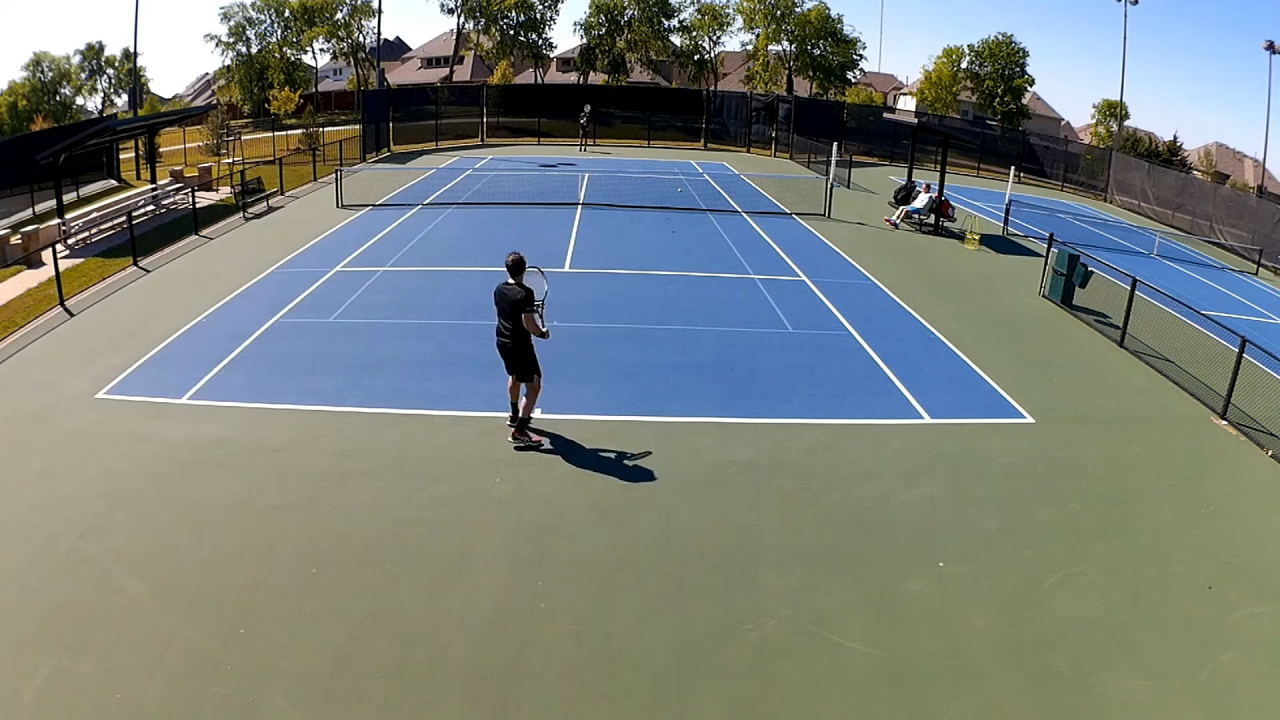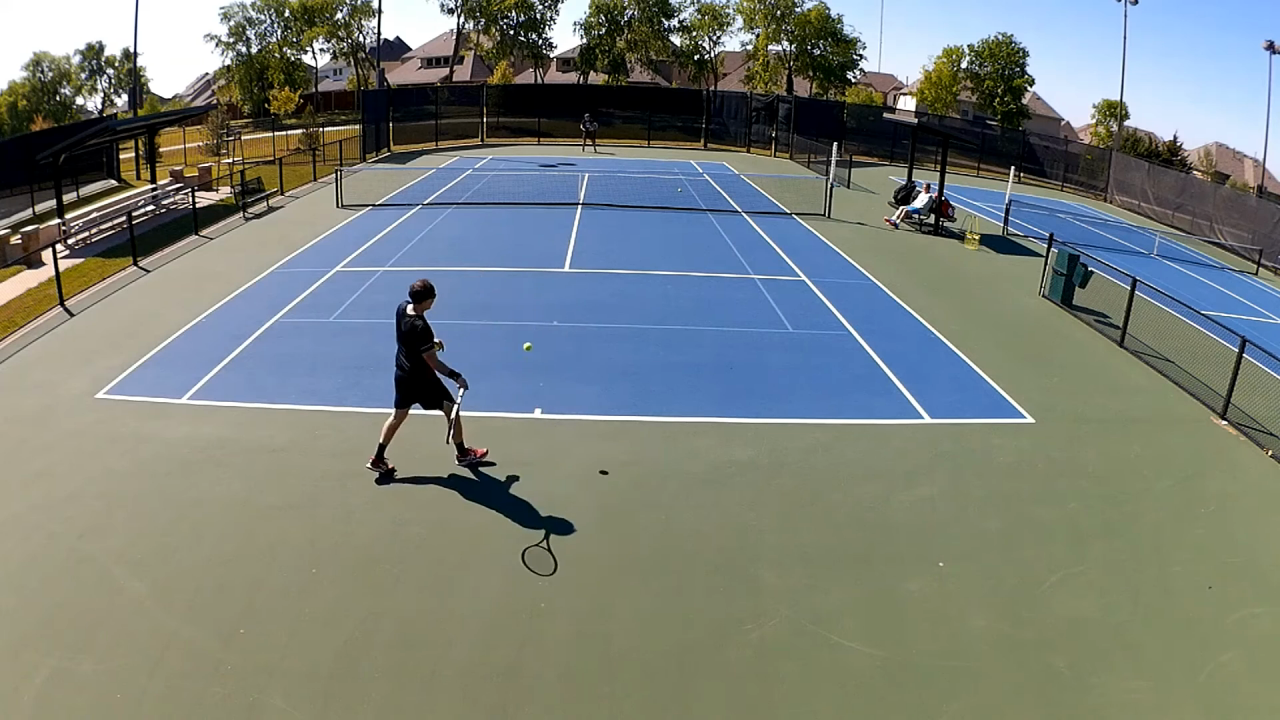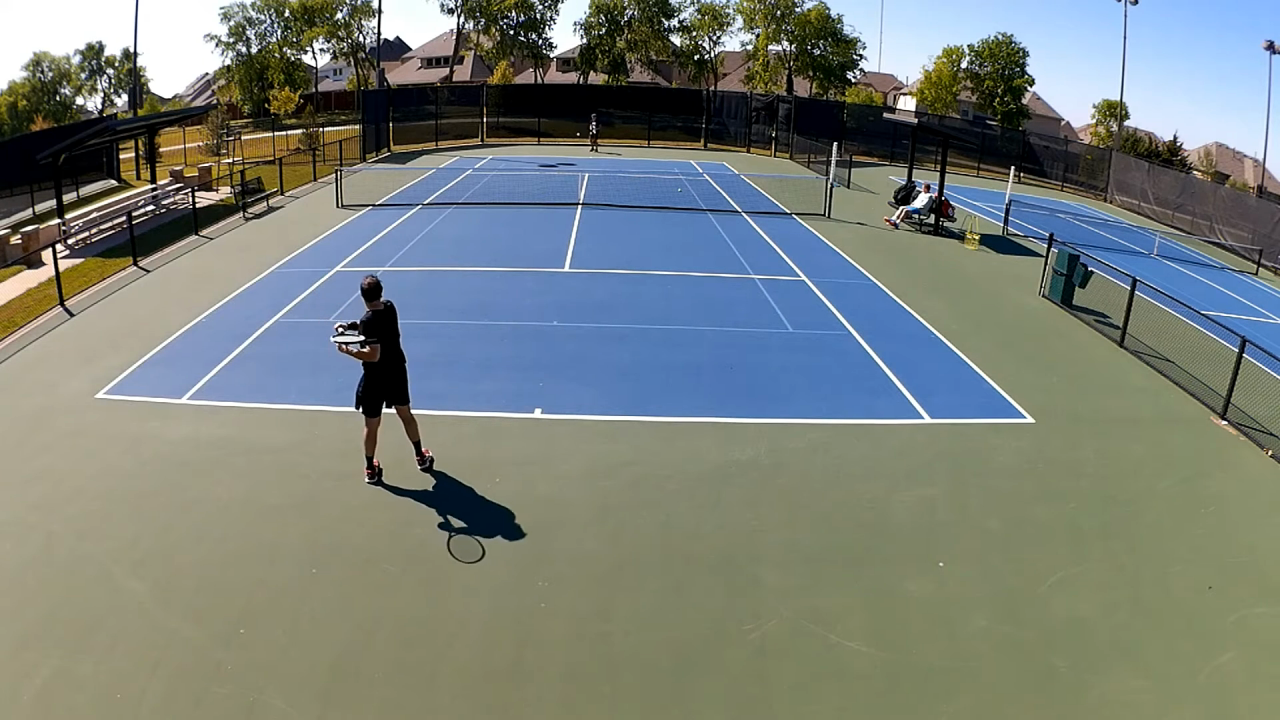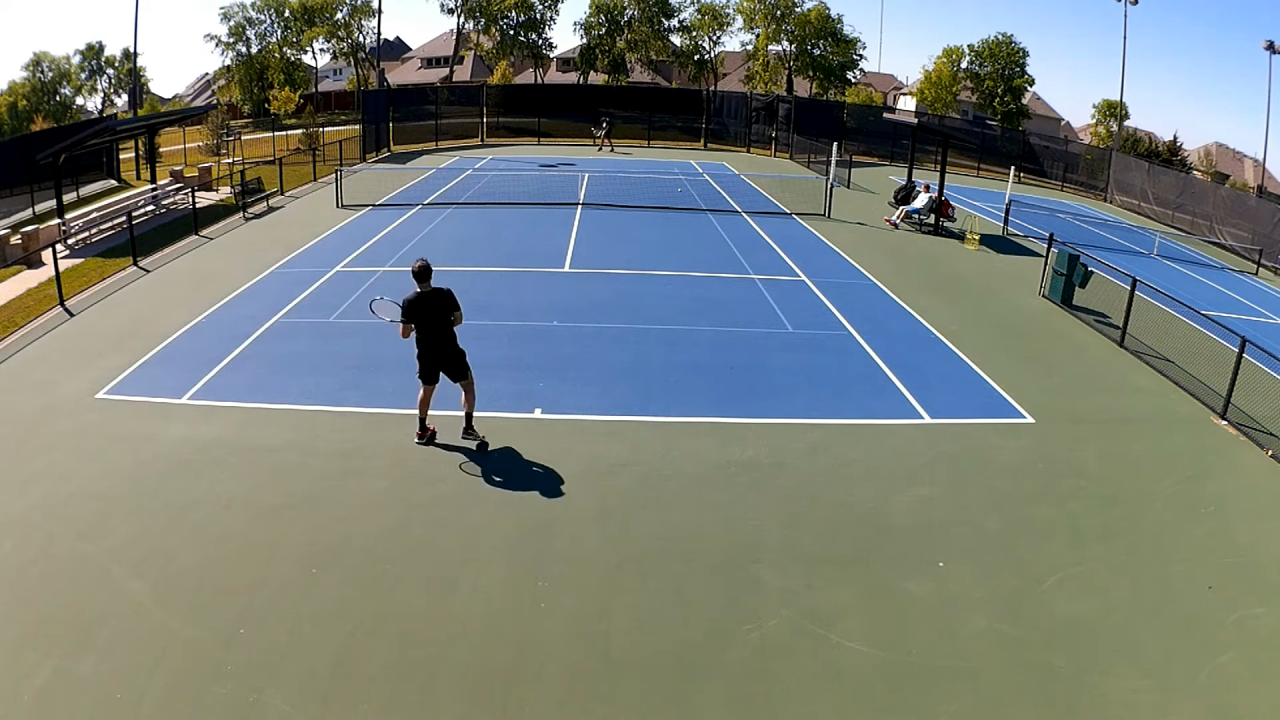
dt=1s
person 1, frame 1
left shoulder: (499, 289)
right shoulder: (525, 293)
right elbow: (529, 325)
right wrist: (542, 333)
left hip: (502, 342)
right hip: (520, 346)
left knee: (514, 377)
right knee: (533, 387)
left ankle: (515, 415)
right ankle: (520, 431)
person 1, frame 2
left shoulder: (402, 308)
right shoulder: (419, 328)
right elbow: (432, 360)
left wrist: (431, 340)
right wrist: (456, 376)
left hip: (402, 375)
right hip: (421, 378)
left knee: (398, 416)
right knee: (452, 411)
left ankle: (378, 459)
right ankle: (463, 453)
person 1, frame 3
left shoulder: (368, 321)
right shoulder: (389, 307)
left elbow: (373, 355)
left wrist: (348, 350)
right wrist: (349, 326)
left hip: (375, 378)
right hip: (398, 372)
left knee: (371, 425)
right knee: (406, 414)
left ankle: (371, 469)
right ankle: (421, 457)
person 1, frame 4
left shoulder: (409, 302)
right shoulder: (446, 294)
left elbow: (405, 333)
right elbow: (458, 320)
left hip: (426, 354)
right hip: (450, 350)
left knee: (426, 389)
right knee: (468, 385)
left ankle: (422, 431)
right ankle: (468, 428)
